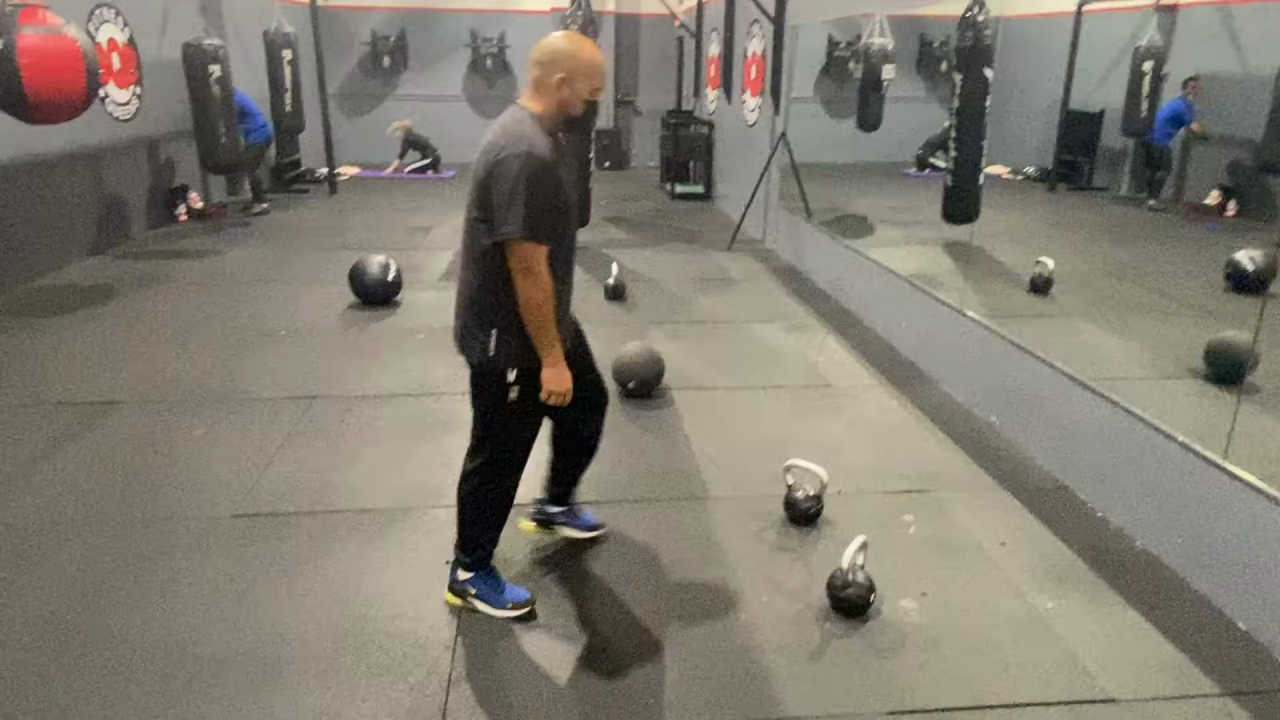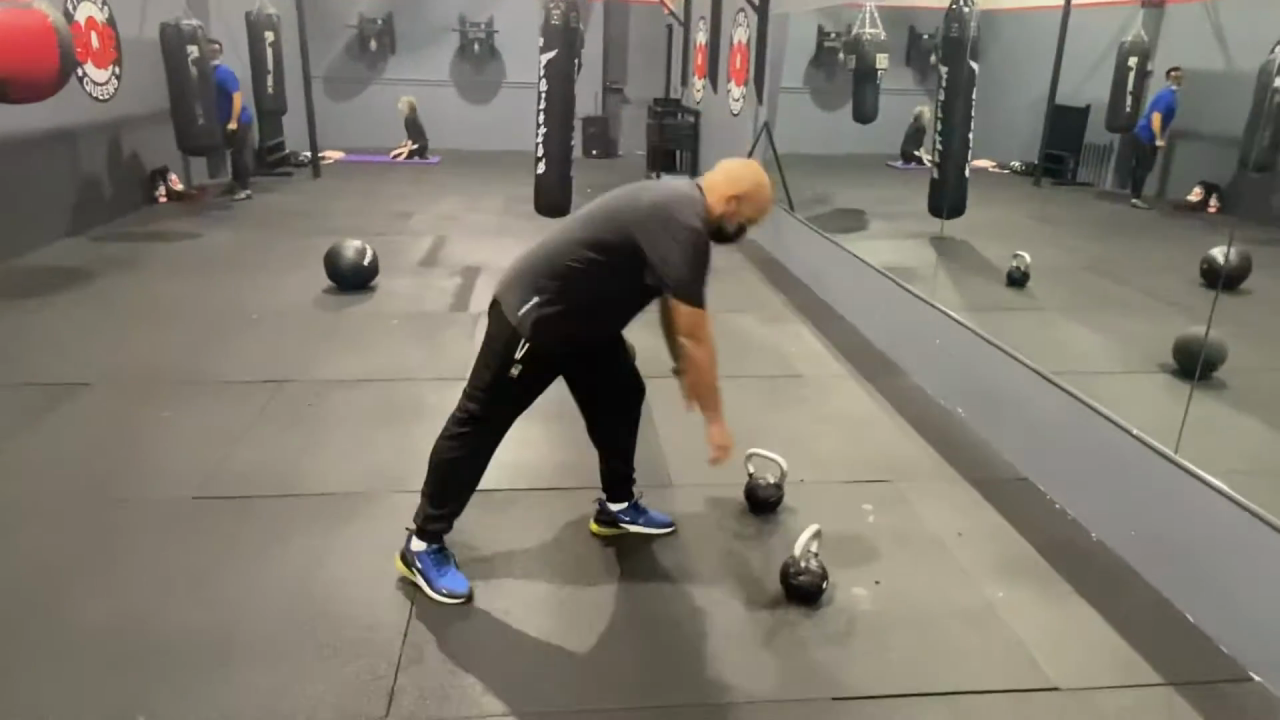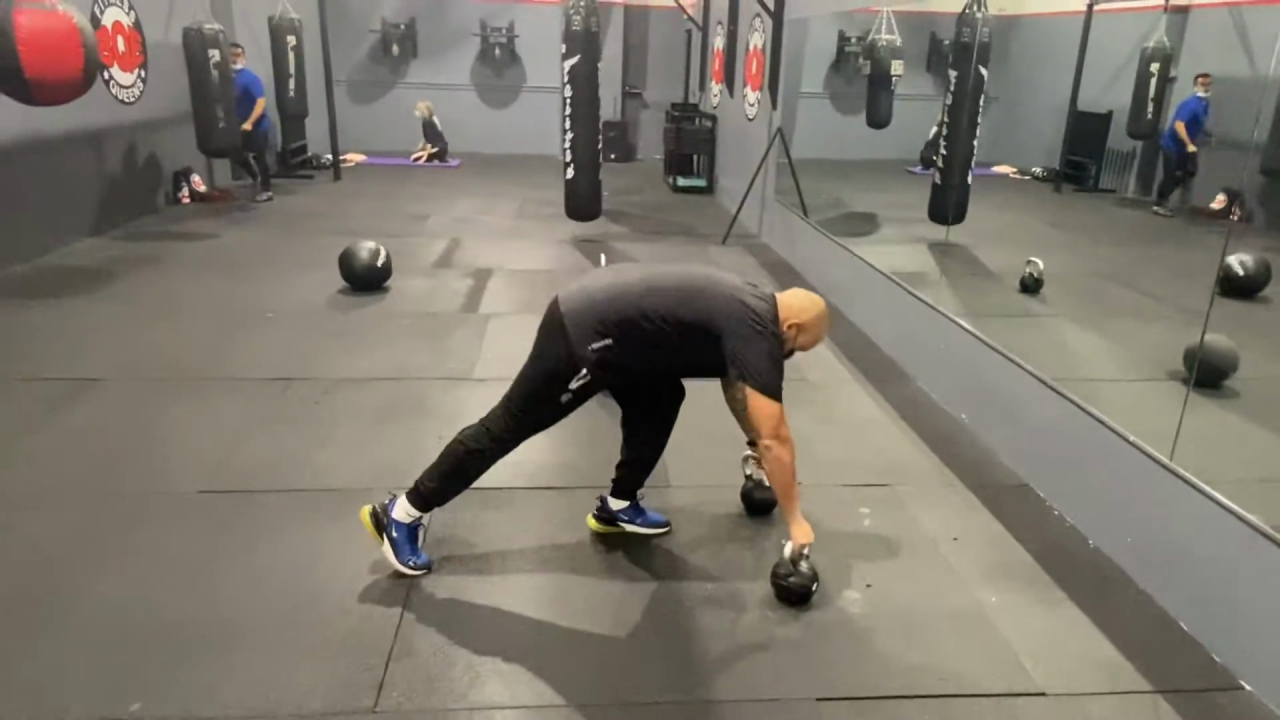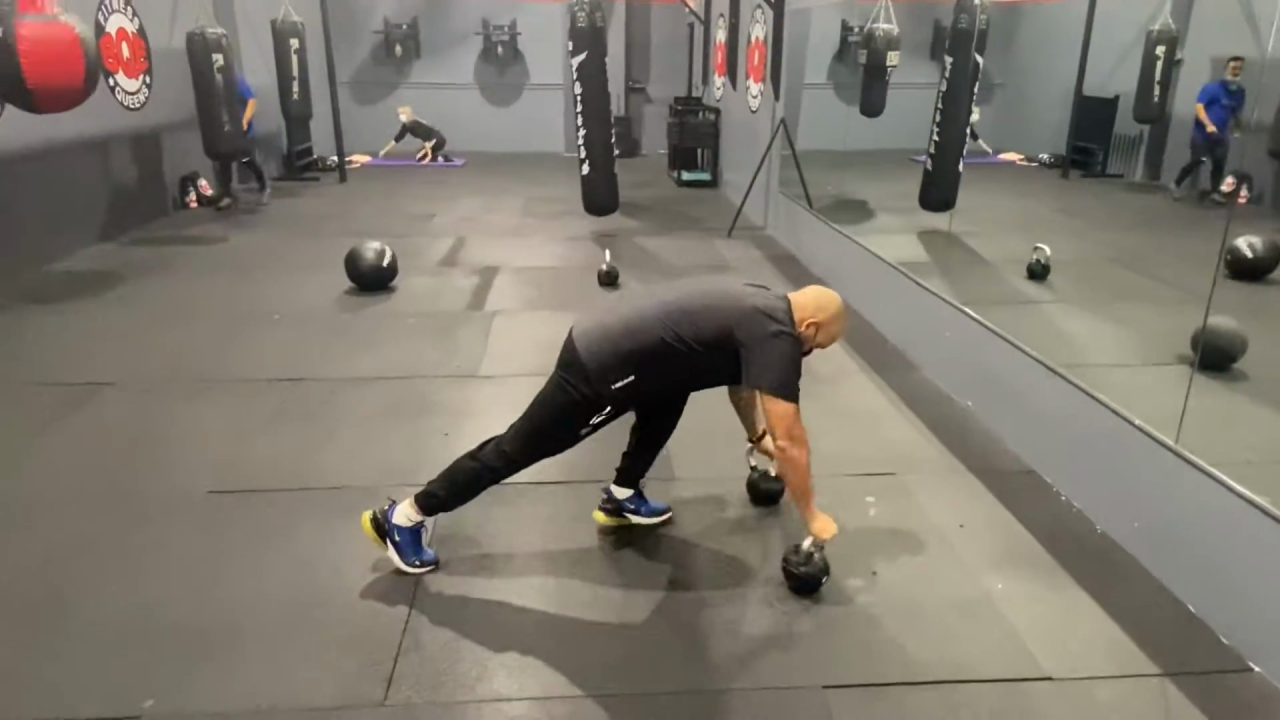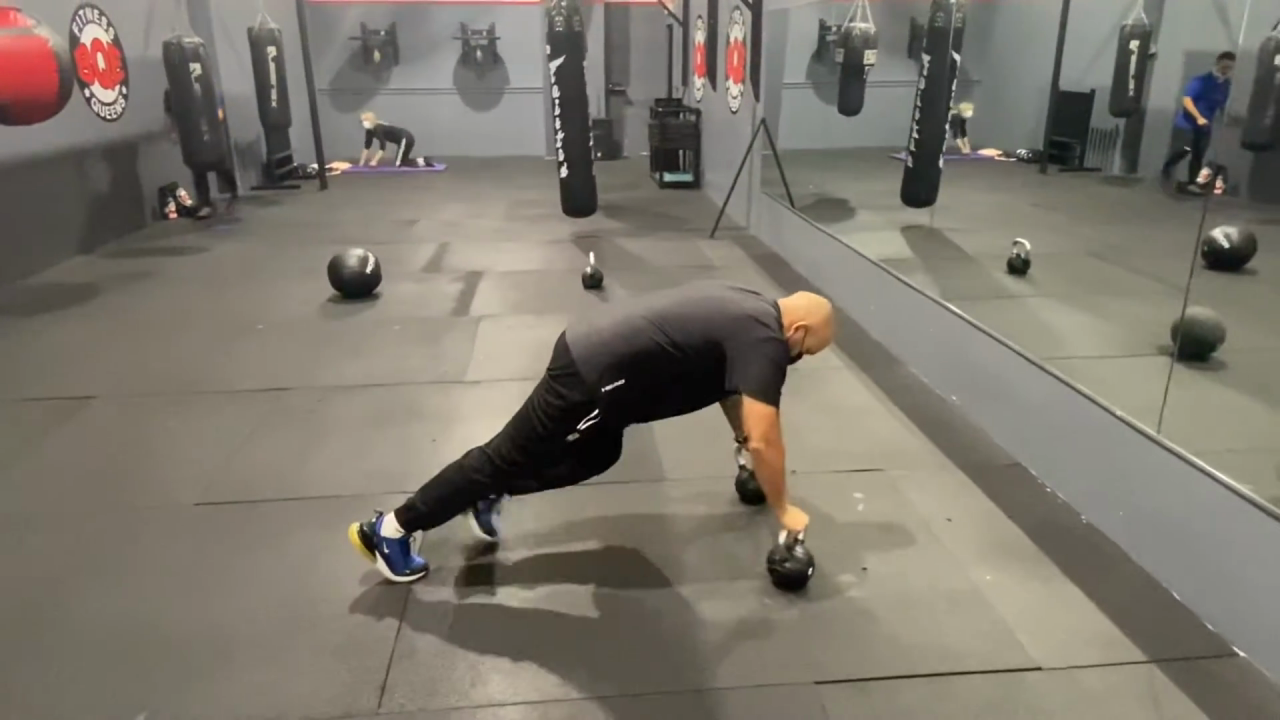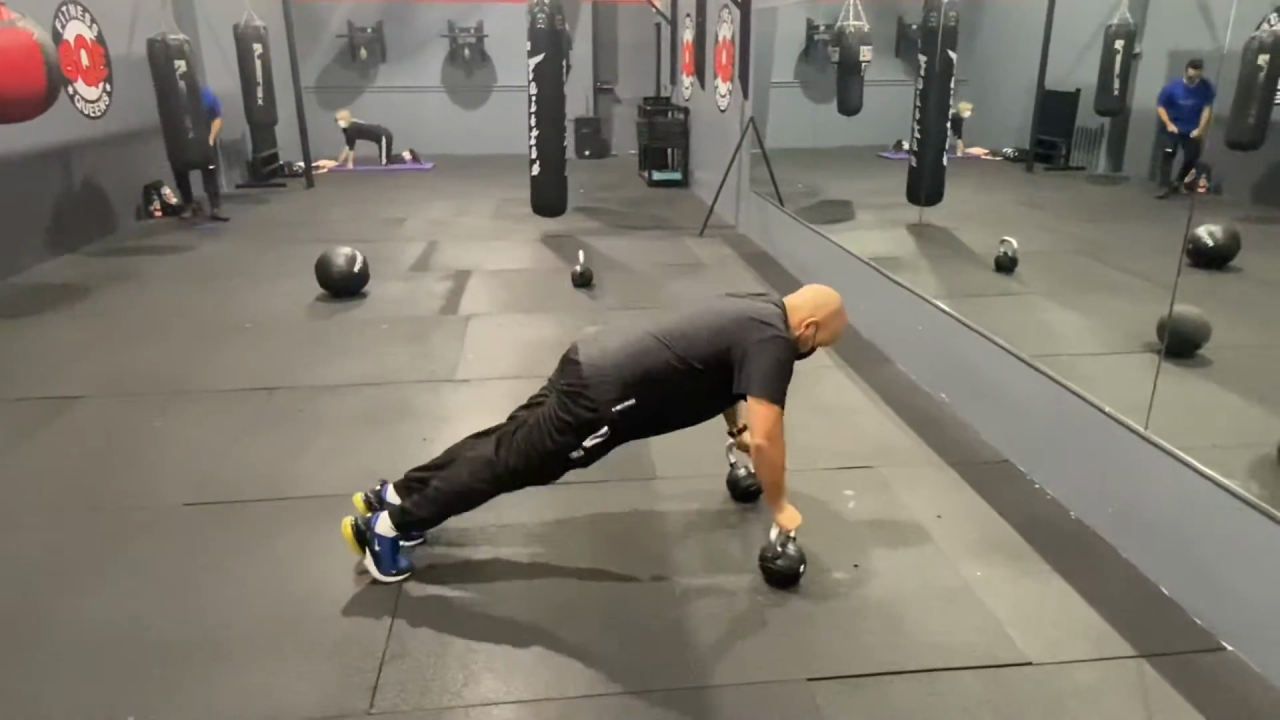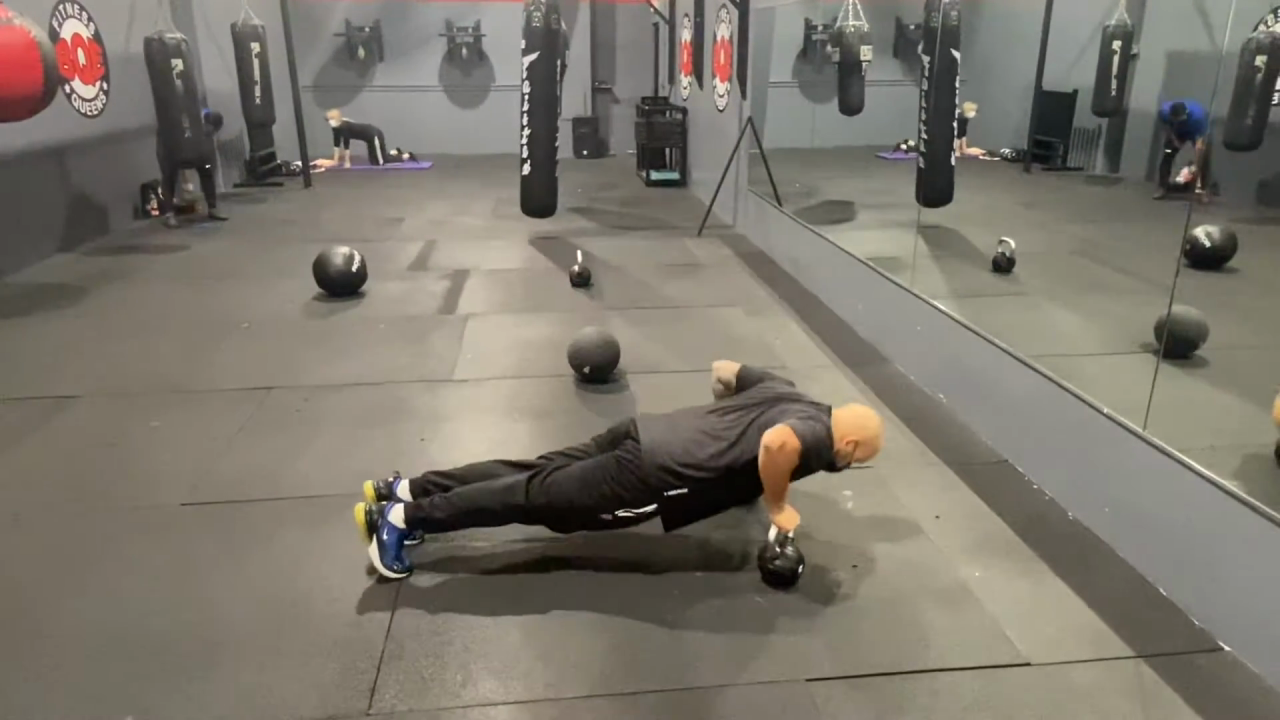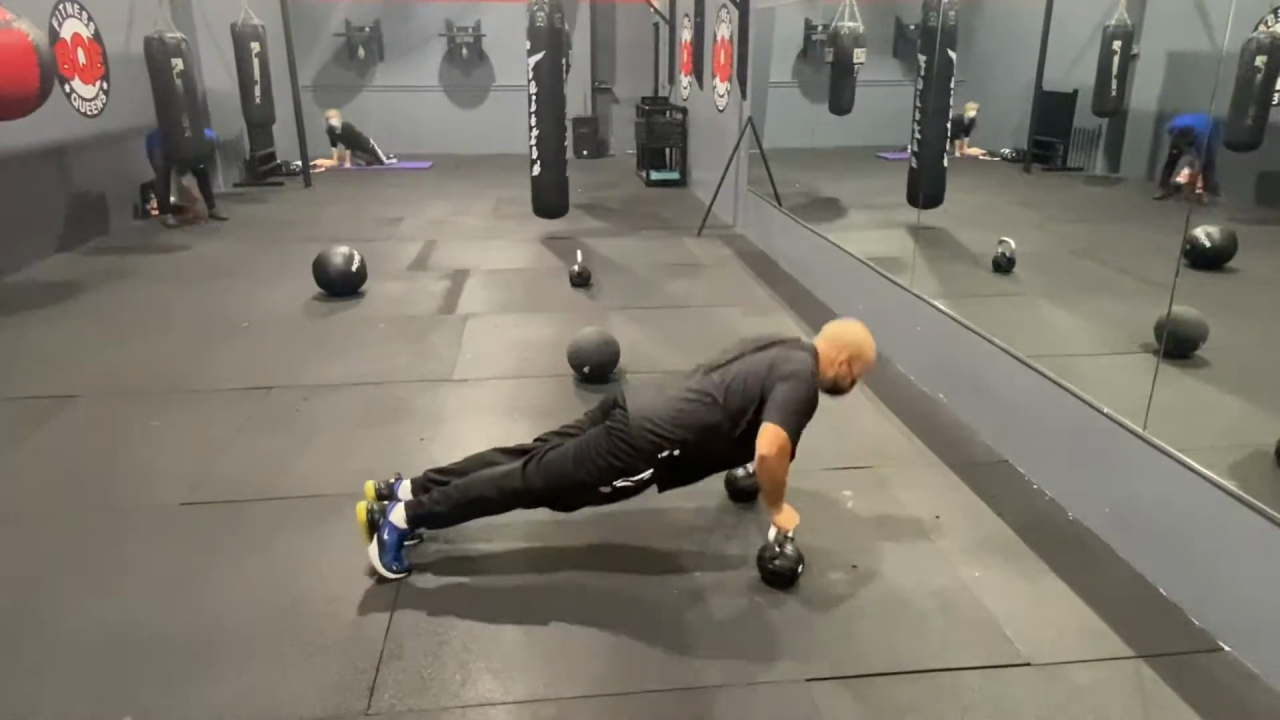
dt=0.5s
person 1, frame 1
left shoulder: (529, 130)
right shoulder: (527, 156)
right elbow: (528, 270)
right wrist: (553, 360)
left hip: (539, 318)
right hip: (505, 334)
left knee: (588, 403)
right knee: (498, 452)
left ankle: (555, 505)
right ankle: (469, 571)
person 1, frame 2
left shoulder: (680, 201)
right shoulder: (683, 227)
left elbow: (674, 309)
right elbow: (694, 337)
left wrist: (683, 370)
right wrist: (714, 420)
right hip: (534, 312)
left knee: (623, 396)
right knee: (481, 421)
left ankle: (617, 505)
right ankle: (424, 545)
person 1, frame 3
left shoulder: (748, 309)
right shoulder: (757, 331)
left elbow: (734, 384)
right elbow: (775, 438)
left wrist: (757, 444)
right wrist: (794, 519)
left hip: (601, 315)
right hip: (584, 333)
left knee: (661, 402)
right knee: (507, 426)
left ankle: (617, 506)
right ankle: (400, 515)
person 1, frame 4
left shoulder: (761, 310)
right shoulder: (776, 336)
left elbow: (740, 380)
right elbow: (790, 439)
left wrist: (758, 437)
right wrist: (812, 516)
left hip: (606, 335)
right hip: (600, 367)
left knee: (669, 396)
right knee: (519, 448)
left ankle: (622, 496)
right ankle: (402, 518)
person 1, frame 5
left shoulder: (749, 311)
right shoulder: (763, 341)
left elbow: (727, 382)
right elbow: (766, 440)
left wrist: (743, 441)
right wrist: (783, 510)
left hip: (592, 350)
right hip: (594, 375)
left knee: (597, 458)
right knee: (508, 457)
left ankle: (486, 494)
right ankle: (388, 530)
person 1, frame 6
left shoulder: (755, 312)
right shoulder: (772, 341)
right elbow: (767, 437)
left wrist: (737, 430)
right wrist: (779, 507)
left hip: (594, 360)
right hip: (604, 397)
left knee: (503, 445)
right knee: (507, 465)
left ankle: (391, 496)
right ankle: (384, 526)
person 1, frame 7
left shoulder: (790, 398)
right shoulder: (815, 438)
left elbow: (724, 368)
right elbow: (777, 442)
right wrist: (777, 507)
left hip: (645, 436)
right hip: (651, 477)
left knee: (534, 476)
right knee: (537, 499)
left ankle: (402, 490)
right ankle: (400, 517)
person 1, frame 8
left shoulder: (785, 349)
right shoulder: (803, 381)
right elbow: (770, 448)
left wrist: (729, 421)
right wrist: (777, 509)
left hip: (635, 404)
right hip: (643, 443)
left knee: (526, 464)
right knee: (532, 483)
left ankle: (404, 490)
right ankle: (404, 516)
